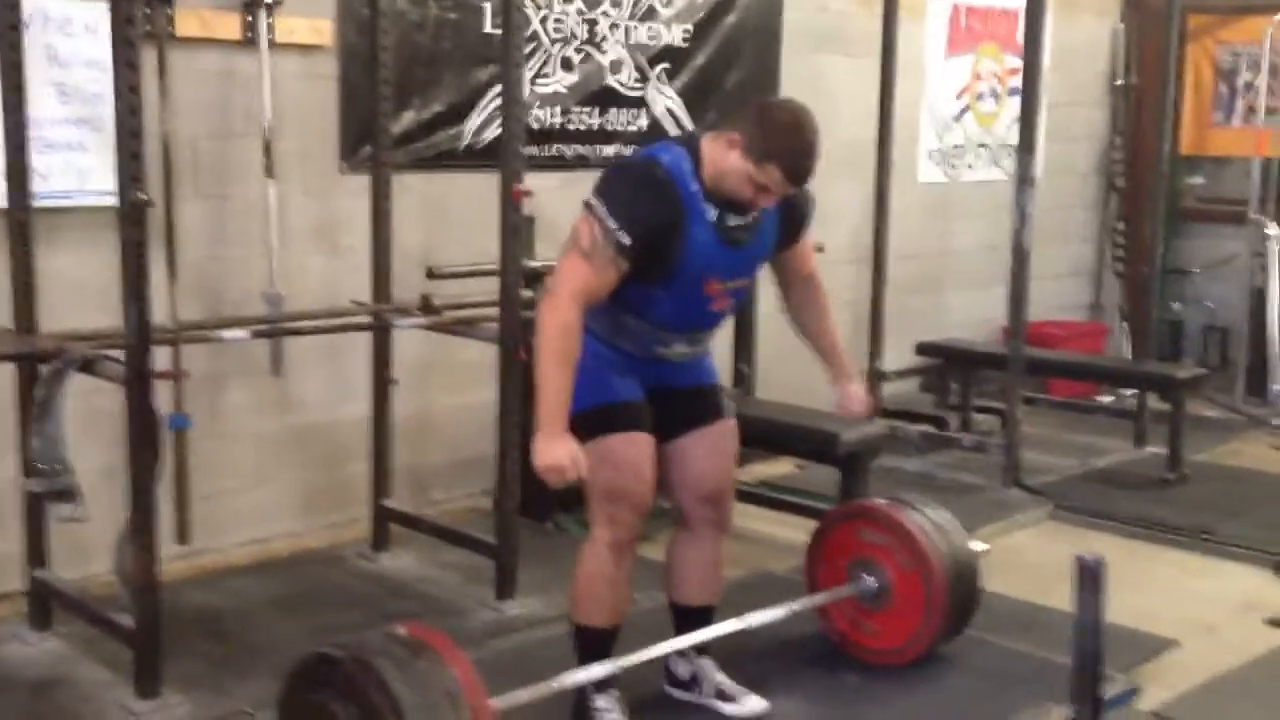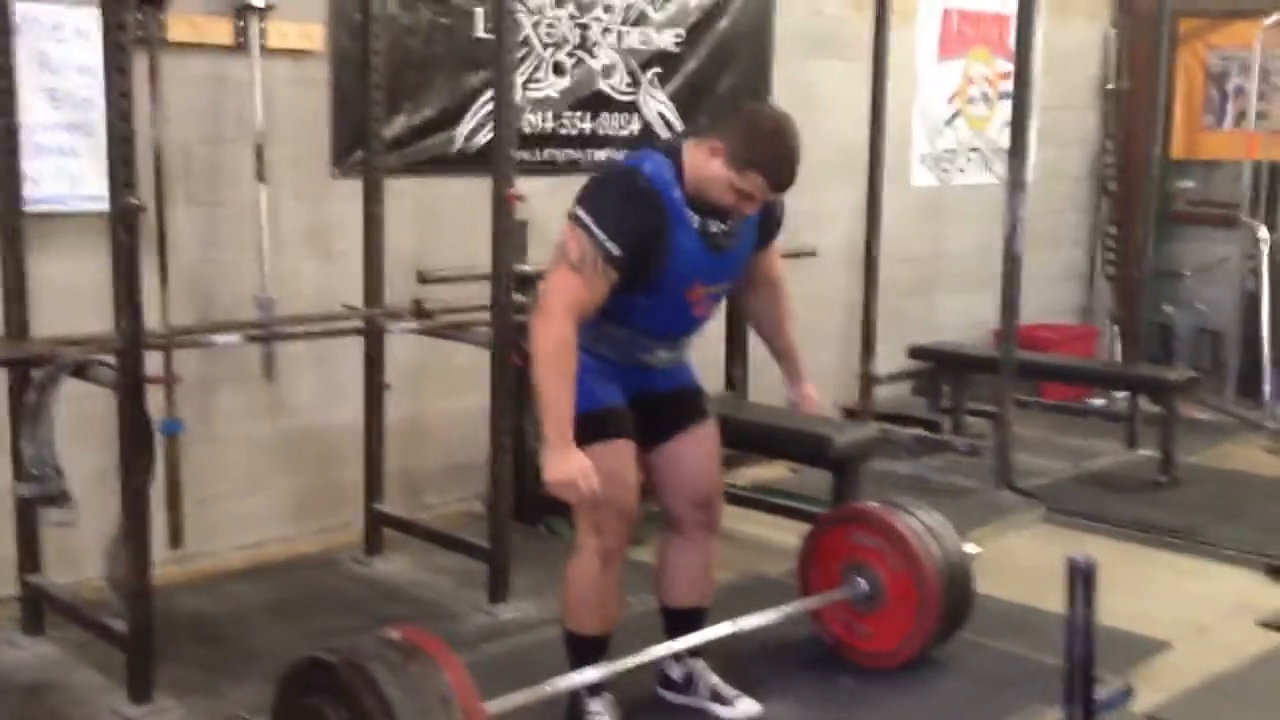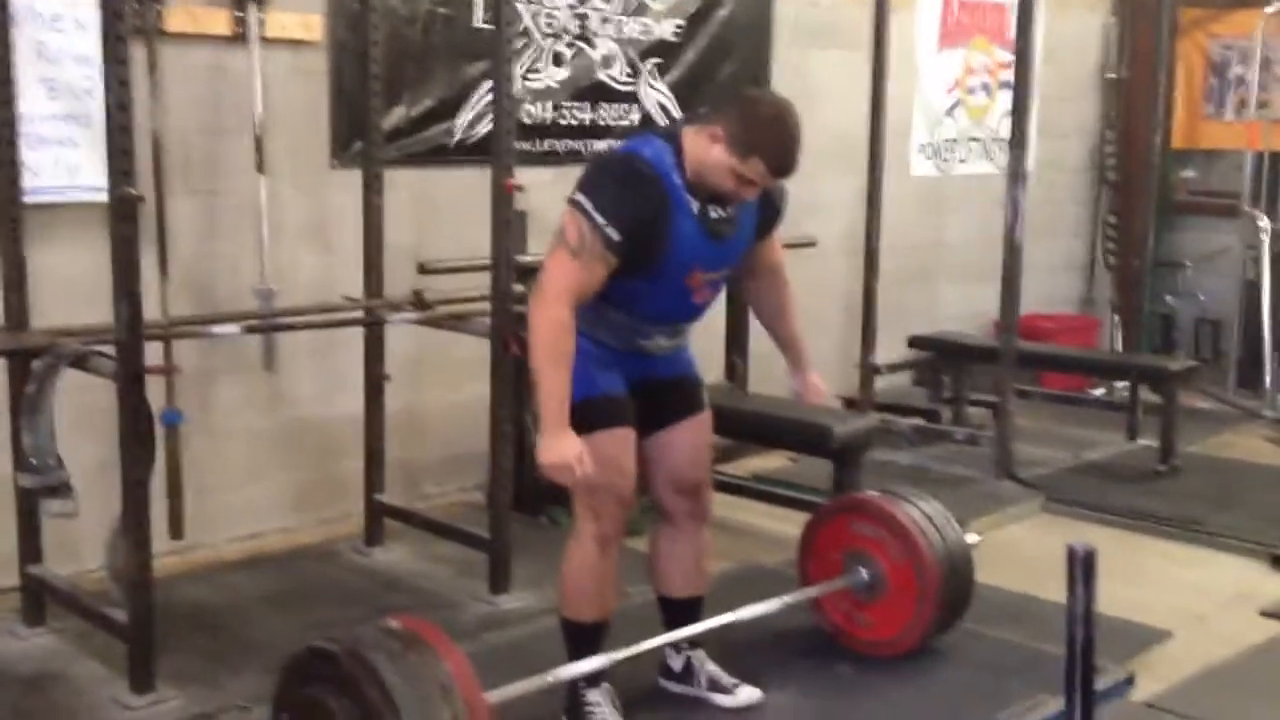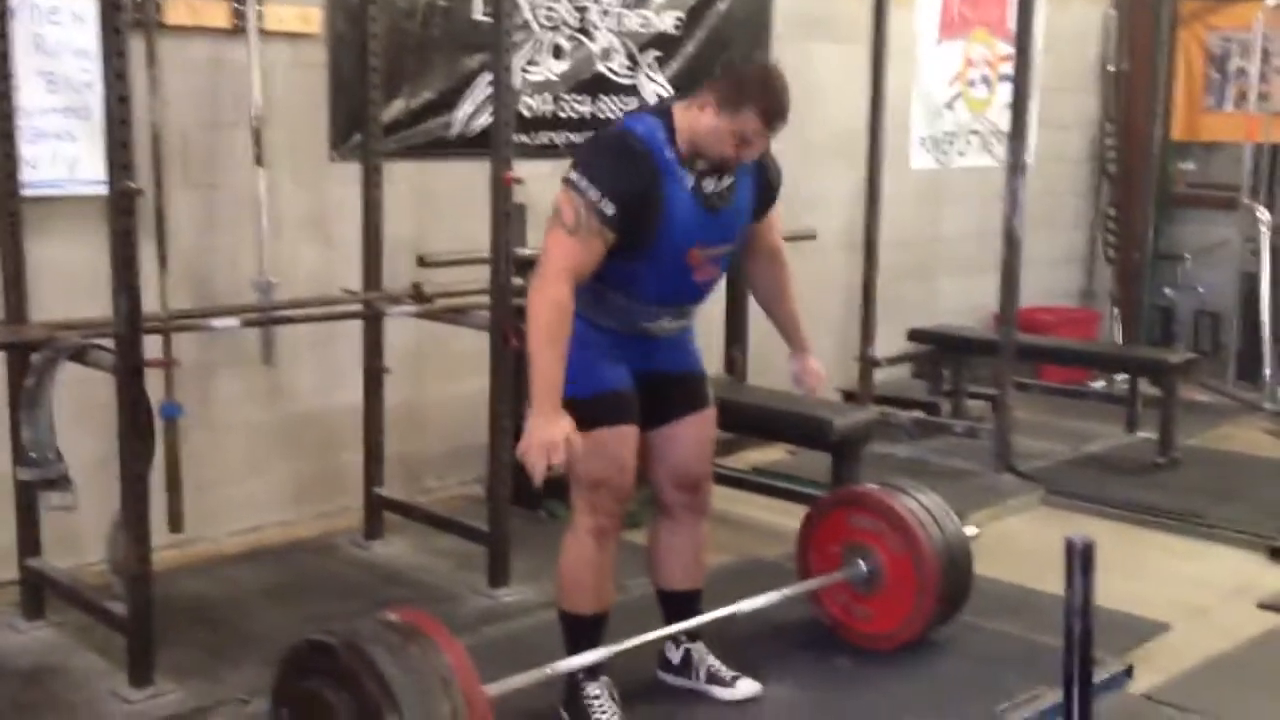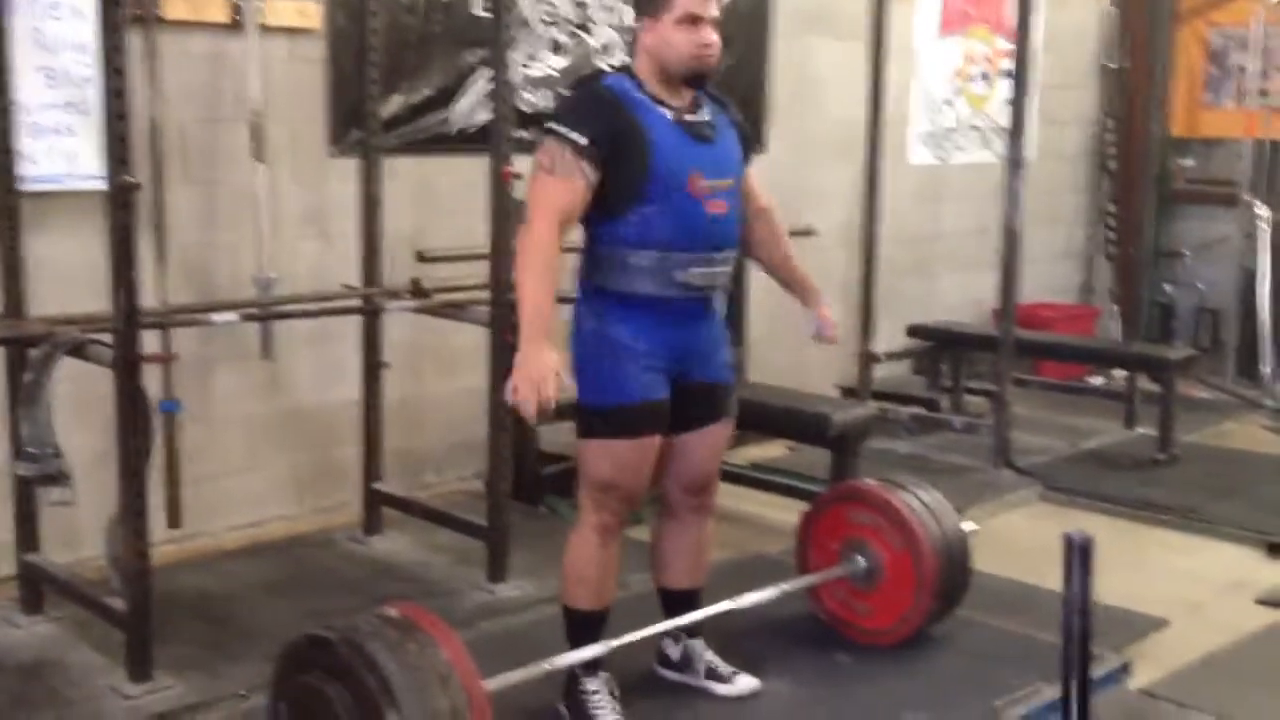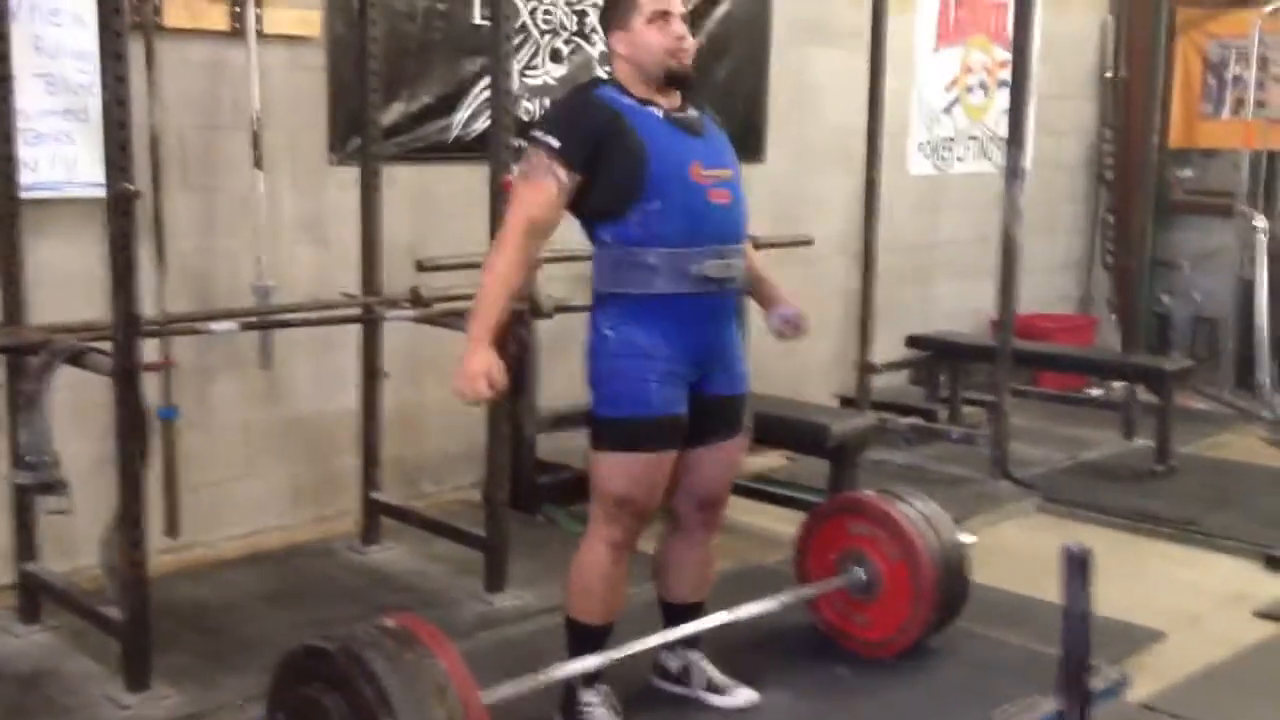
dt=0.3s
person 1, frame 1
left shoulder: (781, 201)
right shoulder: (647, 187)
left elbow: (801, 283)
right elbow: (563, 301)
left wrist: (842, 375)
right wrist: (551, 430)
left hip: (682, 360)
right hip: (606, 359)
left knee: (709, 511)
right knee: (621, 523)
left ankle: (690, 665)
person 1, frame 2
left shoulder: (756, 206)
right shoulder: (631, 197)
left elbow: (763, 287)
right elbow: (555, 315)
left wrist: (796, 378)
right wrist: (558, 445)
left hip: (663, 365)
right hip: (590, 365)
left knee: (699, 512)
right knee: (608, 529)
left ankle: (684, 668)
person 1, frame 3
left shoulder: (756, 194)
right shoulder: (630, 182)
left elbow: (764, 275)
right elbow: (553, 299)
left wrist: (800, 366)
right wrist: (554, 428)
left hip: (661, 352)
right hip: (590, 353)
left knee: (688, 501)
right knee: (605, 515)
left ankle: (683, 657)
person 1, frame 4
left shoulder: (753, 171)
right shoulder: (623, 159)
left elbow: (765, 259)
right elbow: (555, 283)
left wrist: (800, 350)
right wrist: (546, 410)
left hip: (669, 343)
right hip: (597, 342)
left knee: (690, 494)
right knee: (602, 509)
left ankle: (683, 650)
person 1, frame 5
left shoulder: (721, 118)
right shoulder: (601, 110)
left elbow: (755, 217)
right elbow: (542, 226)
left wrist: (810, 297)
right wrist: (535, 342)
left hip: (703, 332)
right hip: (624, 334)
left knee: (694, 496)
right knee: (609, 507)
left ankle: (681, 645)
person 1, frame 6
left shoulder: (704, 123)
right shoulder: (590, 118)
right elbow: (522, 229)
left wrist: (772, 298)
right wrist: (481, 340)
left hip: (721, 340)
right hip: (641, 342)
left knee: (701, 512)
right knee: (621, 521)
left ankle: (680, 658)
